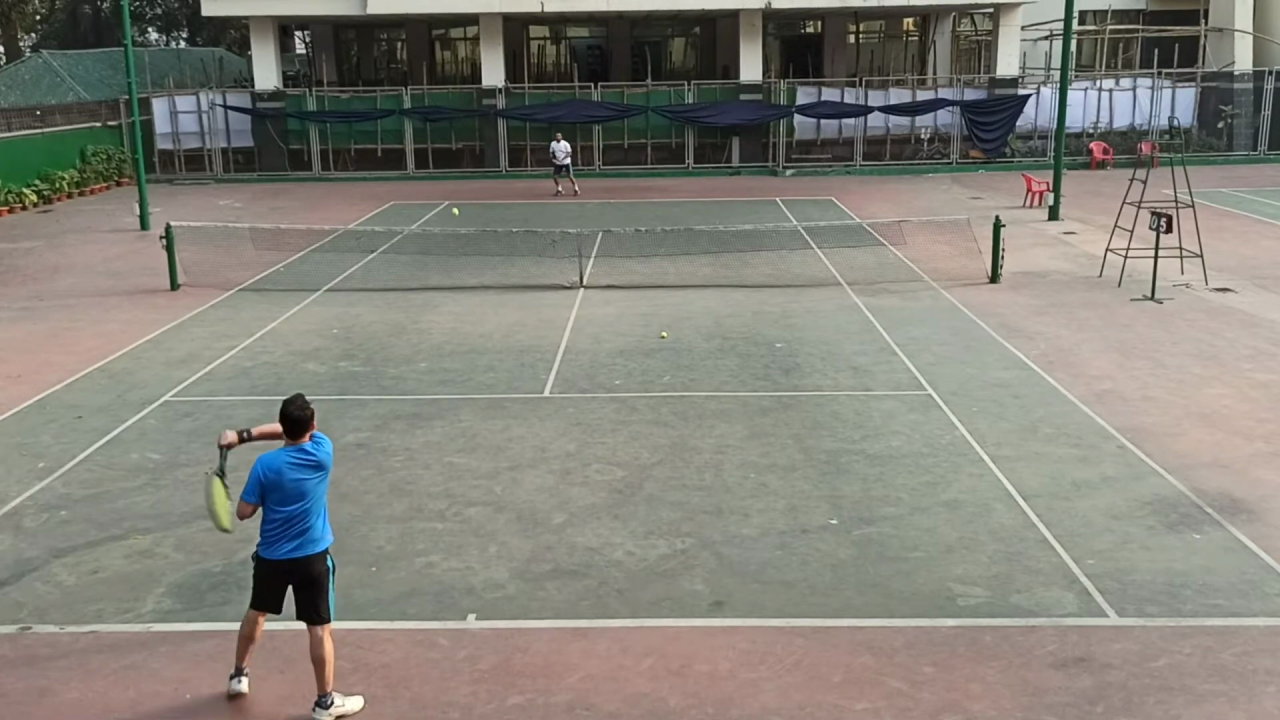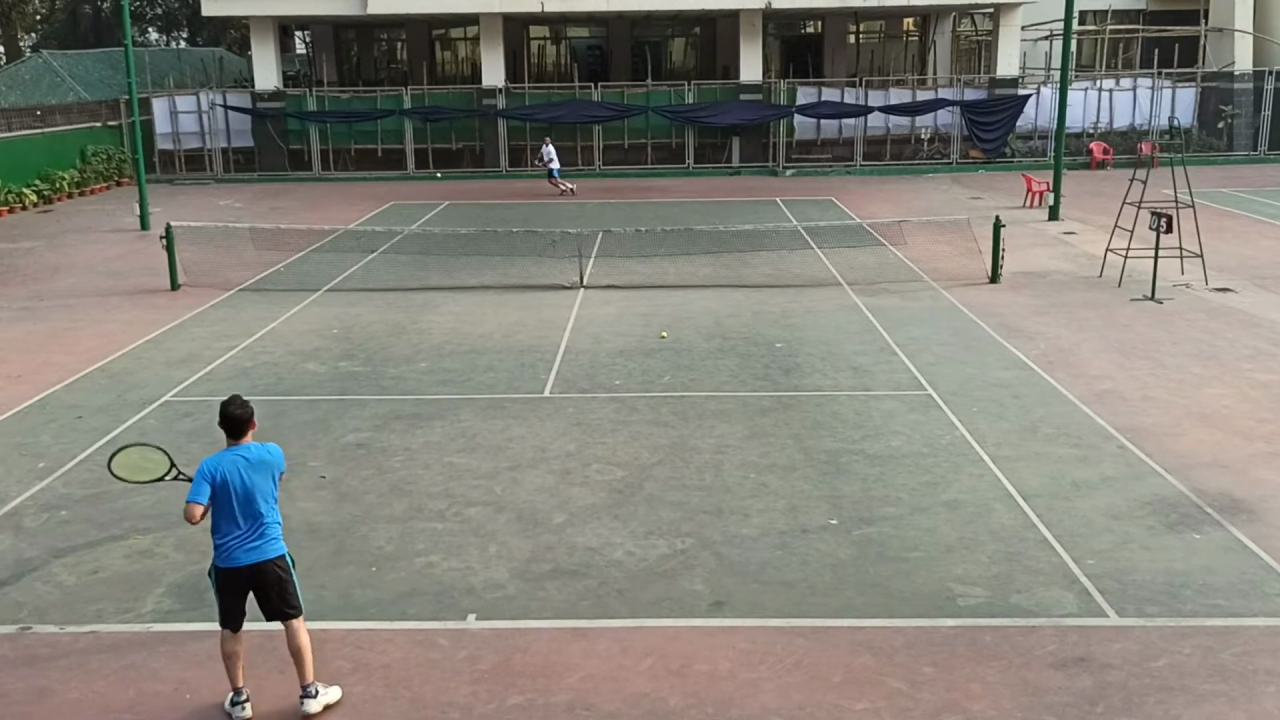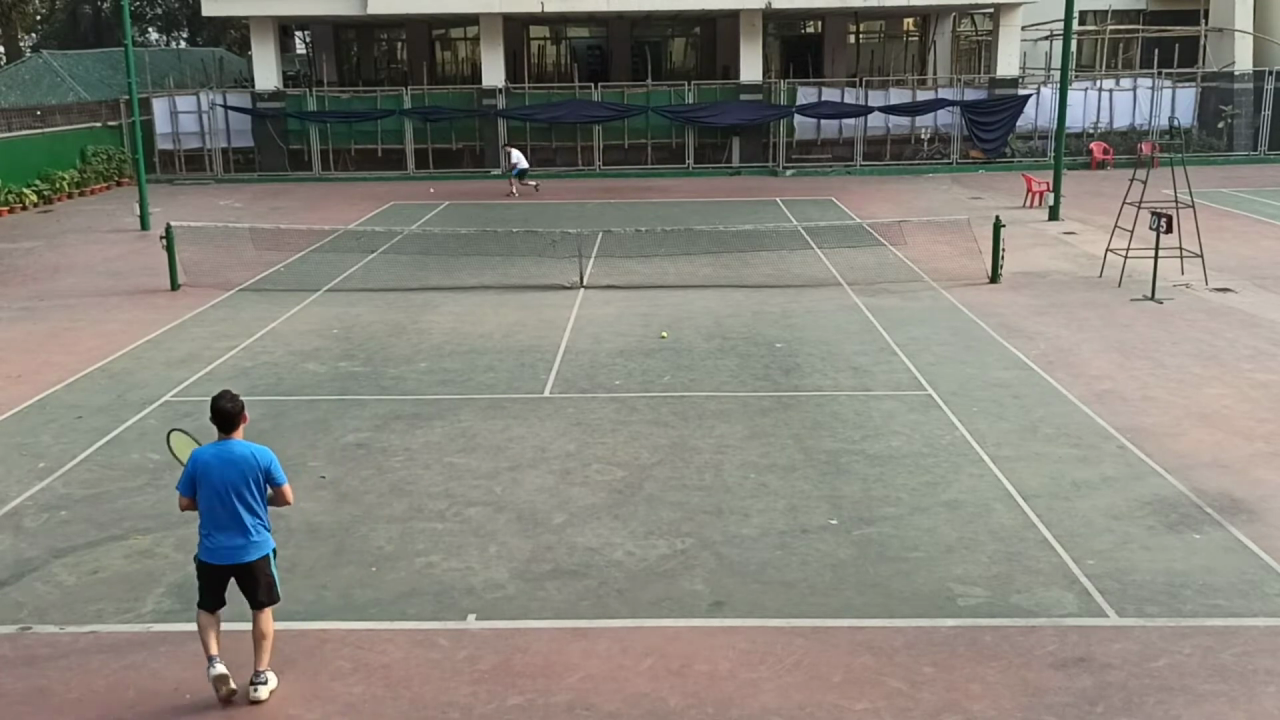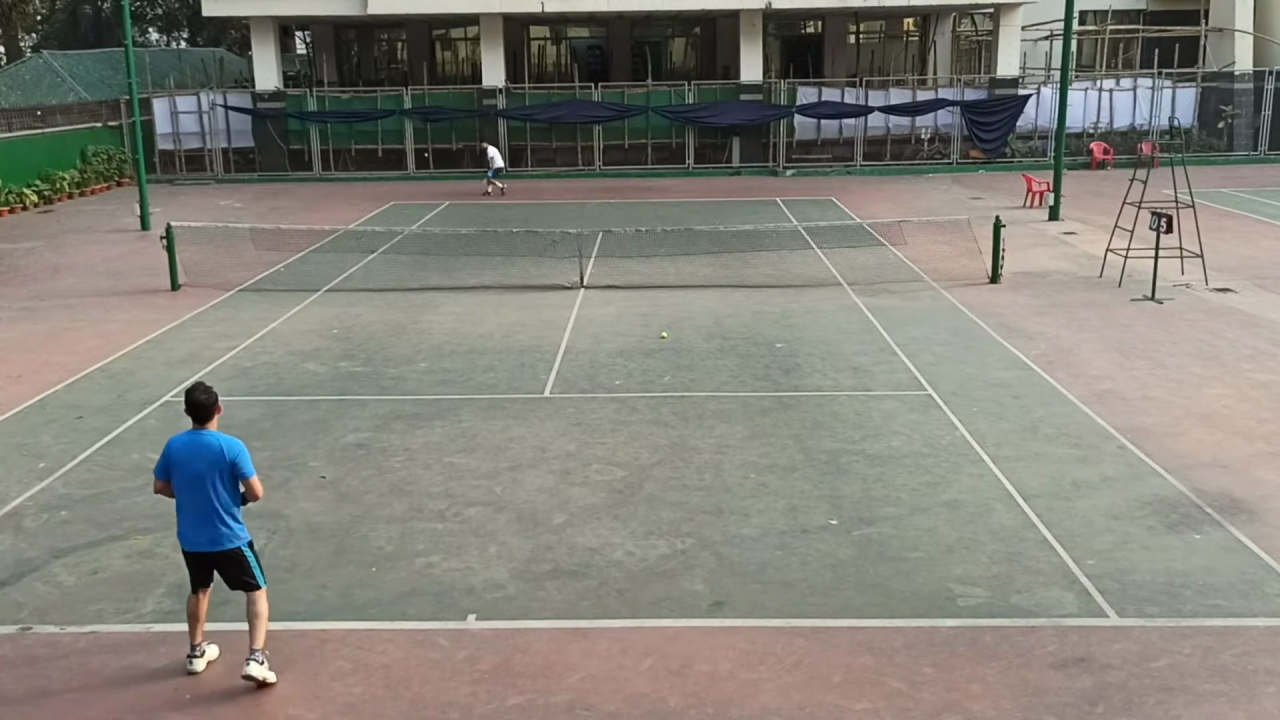
dt=0.4s
person 1, frame 1
left shoulder: (265, 465)
right shoulder: (323, 451)
left elbow: (244, 512)
right elbow: (286, 430)
right wrist: (243, 435)
left hip: (270, 555)
right hip: (312, 556)
left knee: (256, 612)
right knee: (319, 630)
left ankle: (239, 676)
person 1, frame 2
left shoulder: (210, 467)
right shoulder: (272, 454)
left elbow: (192, 516)
left wrist: (210, 505)
left hip: (229, 563)
right hip: (271, 556)
left knee: (230, 631)
right knee: (294, 623)
right ankle: (310, 692)
person 1, frame 3
left shoulder: (198, 458)
right shoulder: (262, 455)
left elbow: (185, 503)
right elbow: (286, 498)
left hip: (212, 553)
right hip: (255, 550)
left knee: (207, 610)
right knee: (262, 610)
left ankle: (215, 663)
right ankle: (260, 678)
person 1, frame 4
left shoulder: (174, 445)
right shoulder: (232, 447)
left elbow: (160, 487)
right elbow: (256, 493)
left hip: (191, 539)
right hip: (230, 538)
left knee: (199, 591)
right knee: (256, 592)
left ankle: (196, 653)
right ankle: (256, 658)
